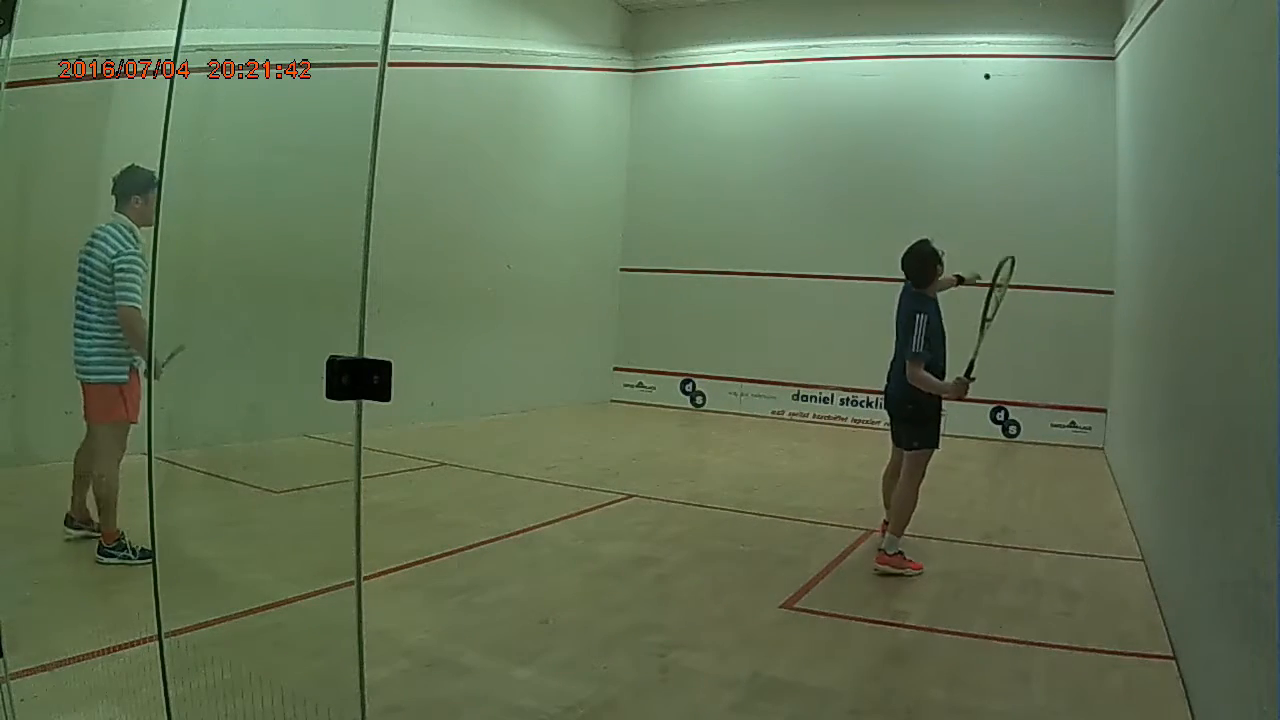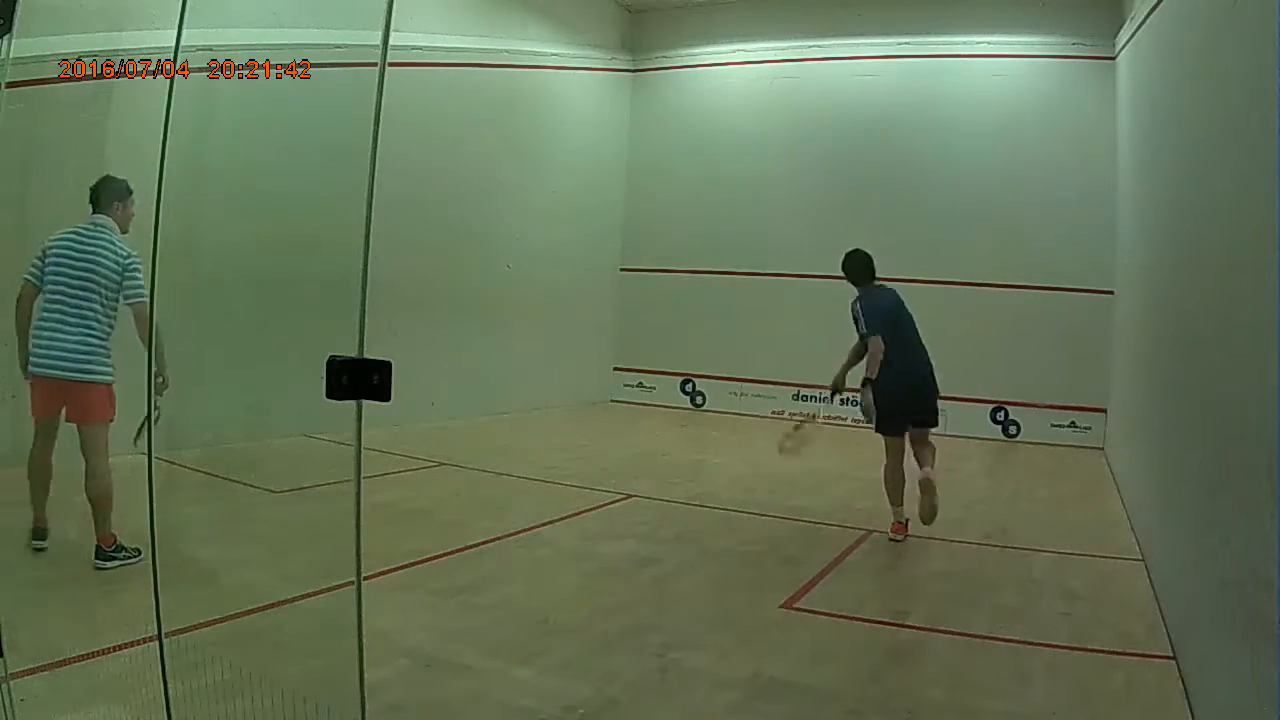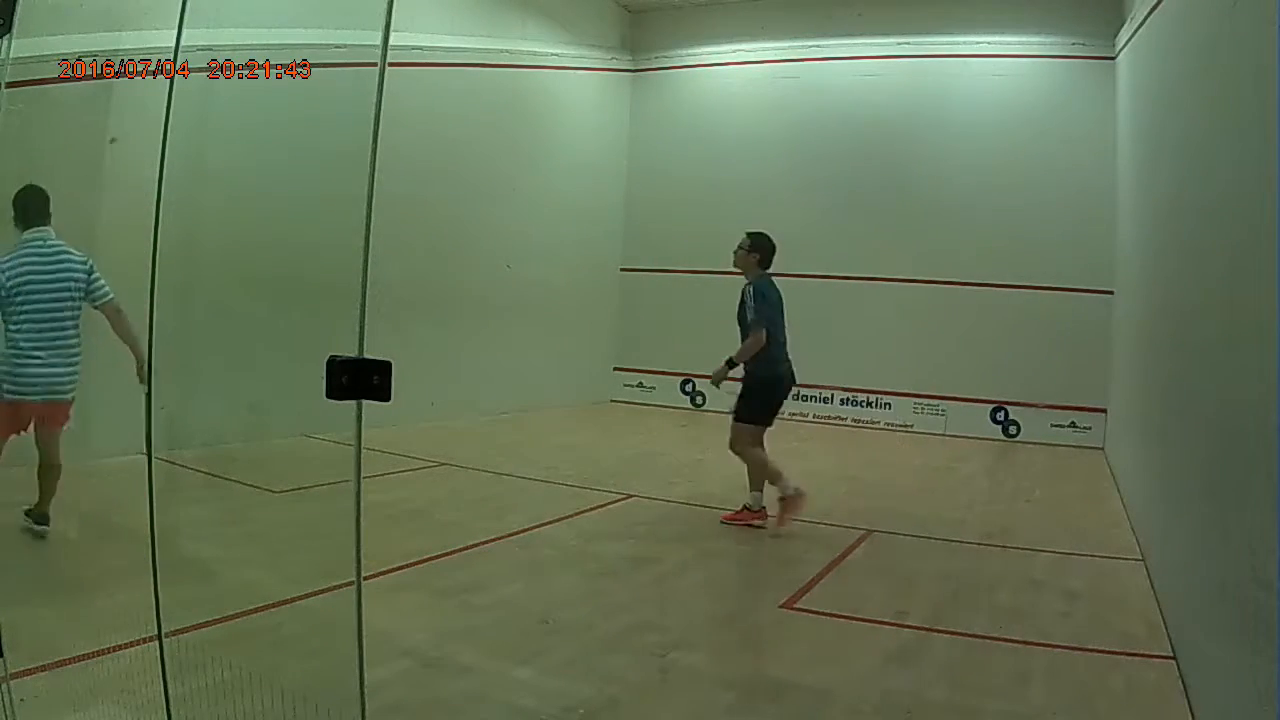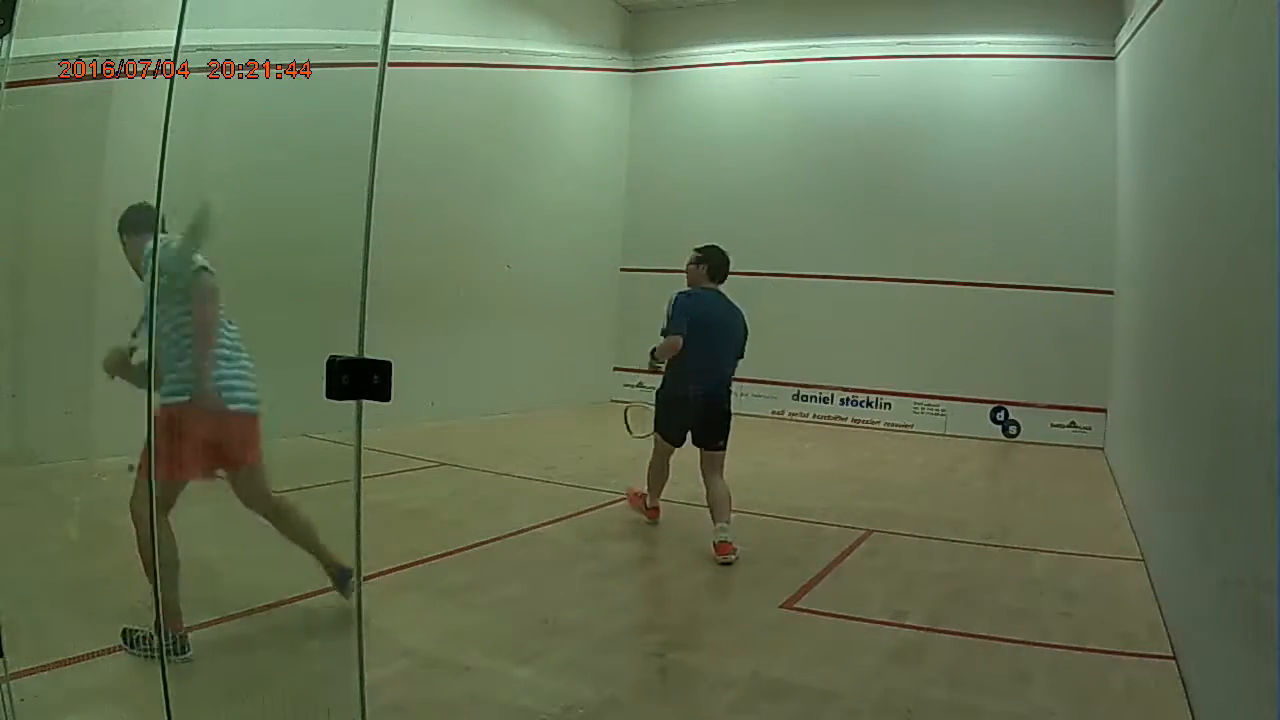
dt=0.7s
person 1, frame 1
left shoulder: (97, 237)
right shoulder: (127, 251)
right elbow: (129, 316)
right wrist: (152, 357)
left hip: (90, 358)
right hip: (113, 364)
left knee: (94, 440)
right knee: (110, 452)
left ankle: (77, 515)
right ankle: (110, 541)
person 1, frame 2
left shoulder: (56, 242)
right shoulder: (124, 255)
left elbow: (24, 299)
right elbow: (144, 318)
left wrist: (24, 350)
right wrist: (160, 367)
left hip: (45, 361)
right hip: (89, 366)
left knee: (42, 442)
right knee: (96, 455)
left ankle: (39, 527)
right ankle: (106, 545)
person 1, frame 3
right shoulder: (77, 262)
right elbow: (115, 313)
right wrist: (140, 358)
right hip: (63, 378)
right knee: (49, 443)
right ankle: (42, 512)
person 1, frame 4
left shoulder: (172, 254)
right shoulder: (162, 283)
left elbow: (207, 289)
right elbow: (159, 372)
left wrist: (203, 379)
right wrist: (122, 363)
left hip: (197, 401)
right hip: (237, 401)
left knee: (147, 510)
right knee: (261, 499)
left ankle: (172, 632)
right ankle: (337, 570)
person 2, frame 1
left shoulder: (913, 289)
right shoulder: (920, 314)
left elbow: (936, 283)
right elbow: (915, 374)
left wrist: (960, 278)
right wrist: (948, 389)
left hip: (900, 395)
right hip: (917, 400)
left knee: (898, 462)
right knee: (912, 473)
left ankle: (890, 522)
right ankle: (890, 551)
person 2, frame 2
left shoulder: (862, 305)
right shoulder: (888, 293)
left elbow: (876, 347)
left wrist: (867, 385)
right wrist: (842, 372)
left hip: (890, 387)
right hip: (923, 381)
left knee: (894, 456)
right knee: (923, 443)
left ankle: (898, 520)
right ankle: (926, 475)
person 2, frame 3
left shoulder: (753, 289)
right shoulder: (767, 288)
left elbow: (759, 337)
left wrist: (729, 364)
left hip: (764, 376)
right hip: (779, 374)
left knee: (741, 444)
right knee: (752, 442)
left ankle: (790, 492)
right ankle: (755, 506)
person 2, frame 4
left shoulder: (684, 300)
right shoulder: (737, 315)
left elbow: (673, 344)
left wrist: (654, 356)
left hip: (680, 393)
right hip: (717, 398)
left knee: (661, 452)
right knee: (714, 473)
left ankle: (651, 504)
right ankle: (723, 539)
